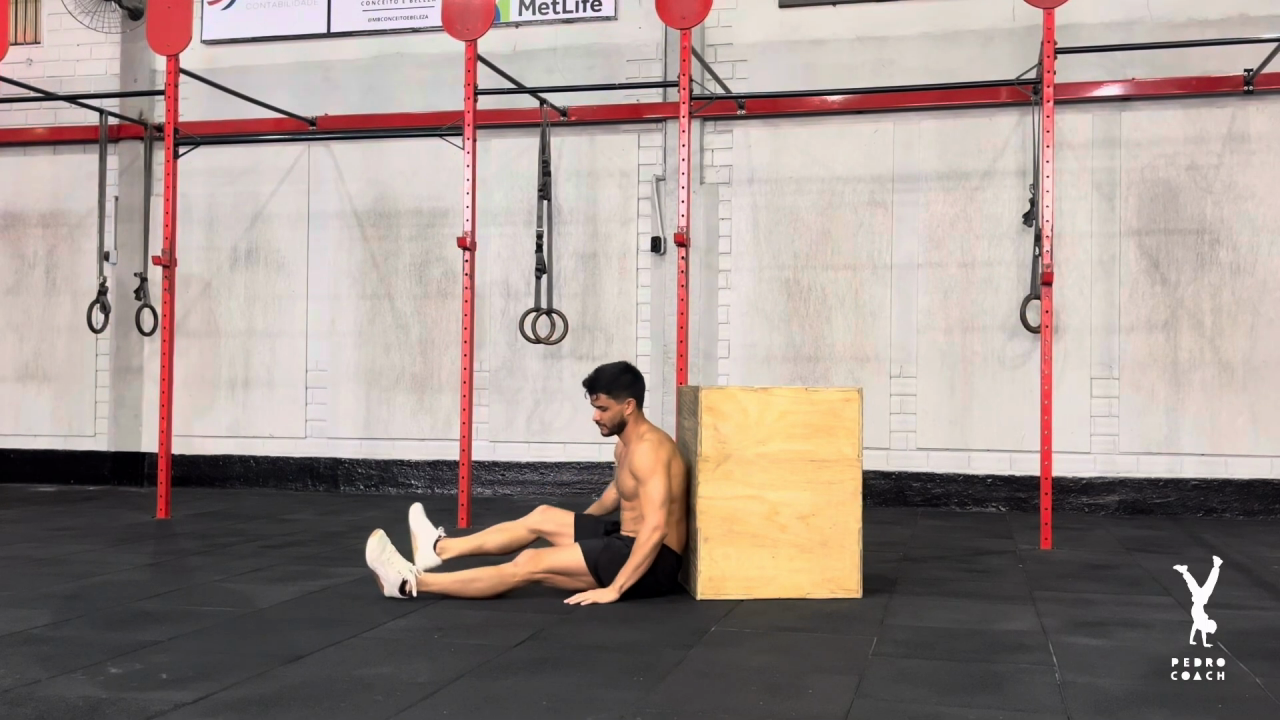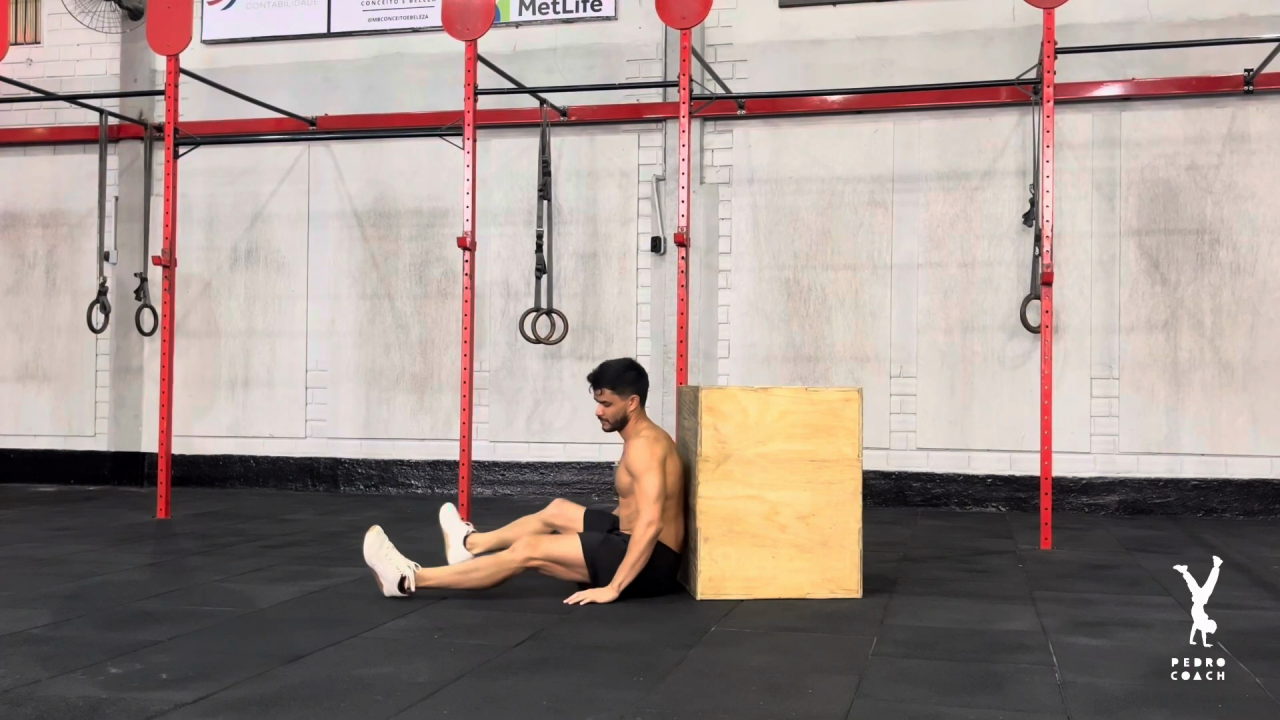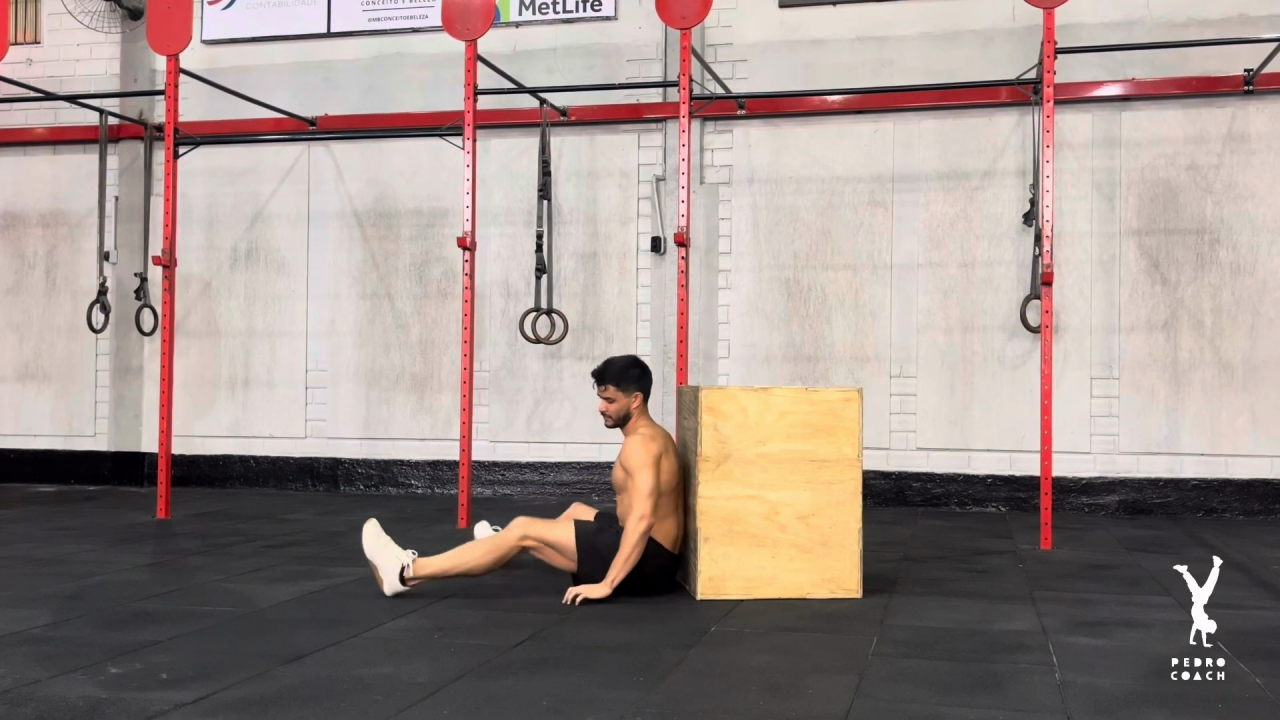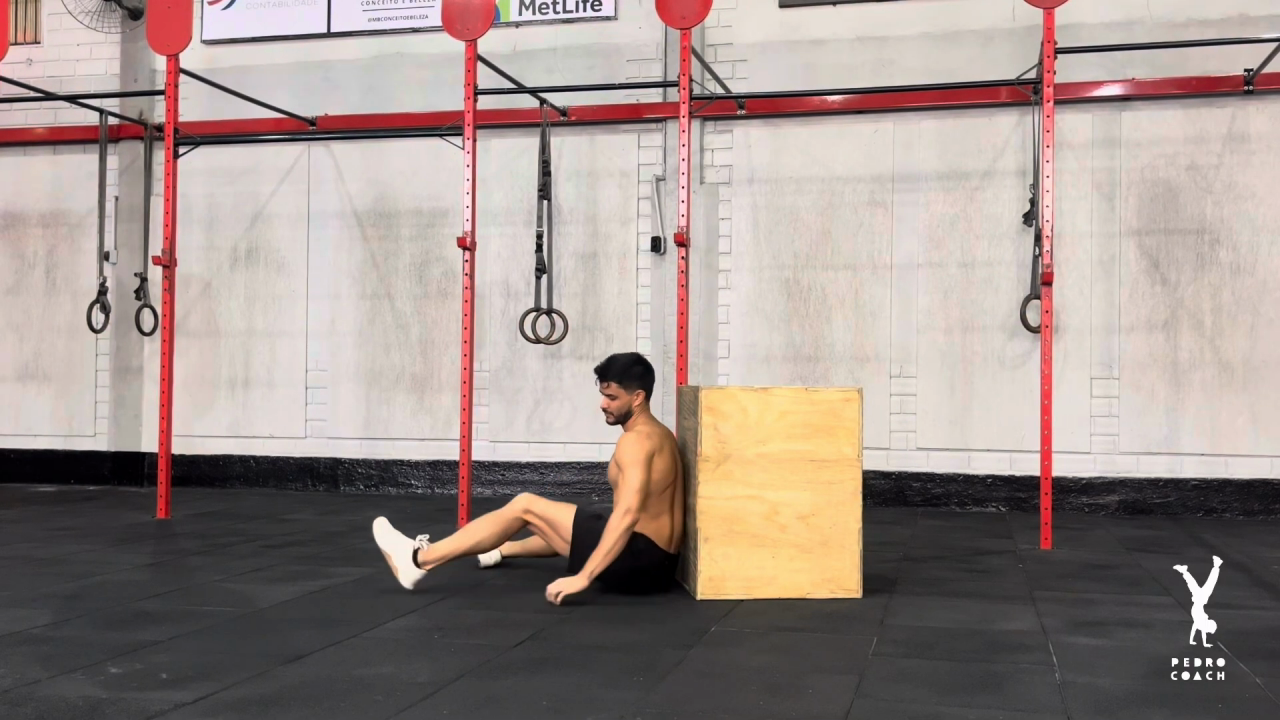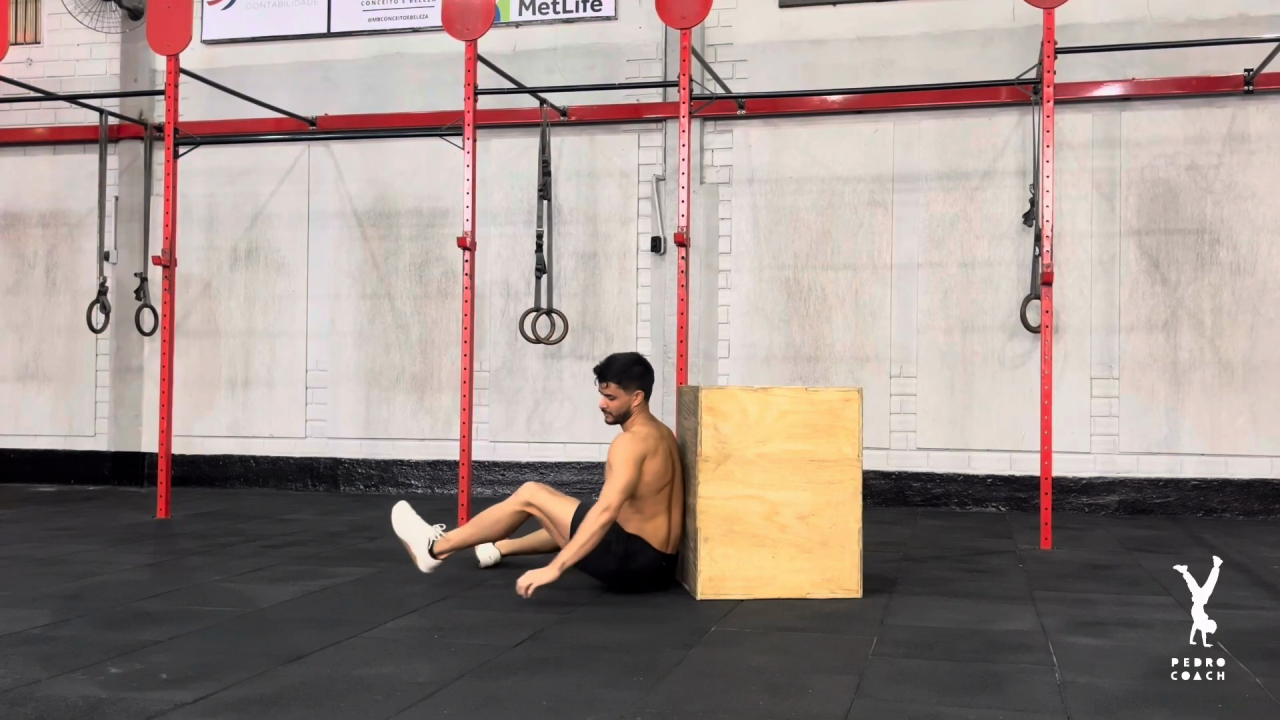
dt=0.1s
person 1, frame 1
left shoulder: (648, 449)
right shoulder: (627, 445)
left elbow: (656, 528)
left wrist: (614, 589)
right wrist: (569, 524)
left hip: (651, 565)
left knee: (530, 565)
right knee: (541, 517)
left ankle: (410, 582)
right ankle: (438, 547)
person 1, frame 2
left shoulder: (644, 446)
right shoulder: (648, 439)
left elbow: (651, 524)
left wrist: (614, 588)
left hip: (650, 564)
right hip: (653, 559)
left knee: (527, 553)
right knee: (558, 511)
left ankle: (408, 580)
right ankle: (470, 544)
person 1, frame 3
left shoulder: (640, 443)
right shoulder: (652, 436)
left elbow: (643, 518)
left wrist: (607, 584)
left hip: (644, 561)
right hip: (657, 560)
left knee: (523, 531)
right knee: (576, 514)
left ankle: (407, 572)
right ankle: (496, 542)
person 1, frame 4
left shoulder: (637, 440)
right shoulder: (660, 434)
left elbow: (628, 514)
left wrist: (584, 577)
left hip: (638, 561)
right hip: (660, 566)
left knee: (527, 505)
right knee: (577, 527)
left ankle: (419, 559)
right ankle: (503, 549)
person 1, frame 5
left shoulder: (632, 441)
right shoulder: (661, 434)
left elbow: (605, 510)
left wrist: (554, 568)
left hip: (632, 559)
right hip: (659, 565)
left knee: (530, 495)
right knee: (575, 522)
left ankle: (436, 549)
right ankle: (500, 546)
